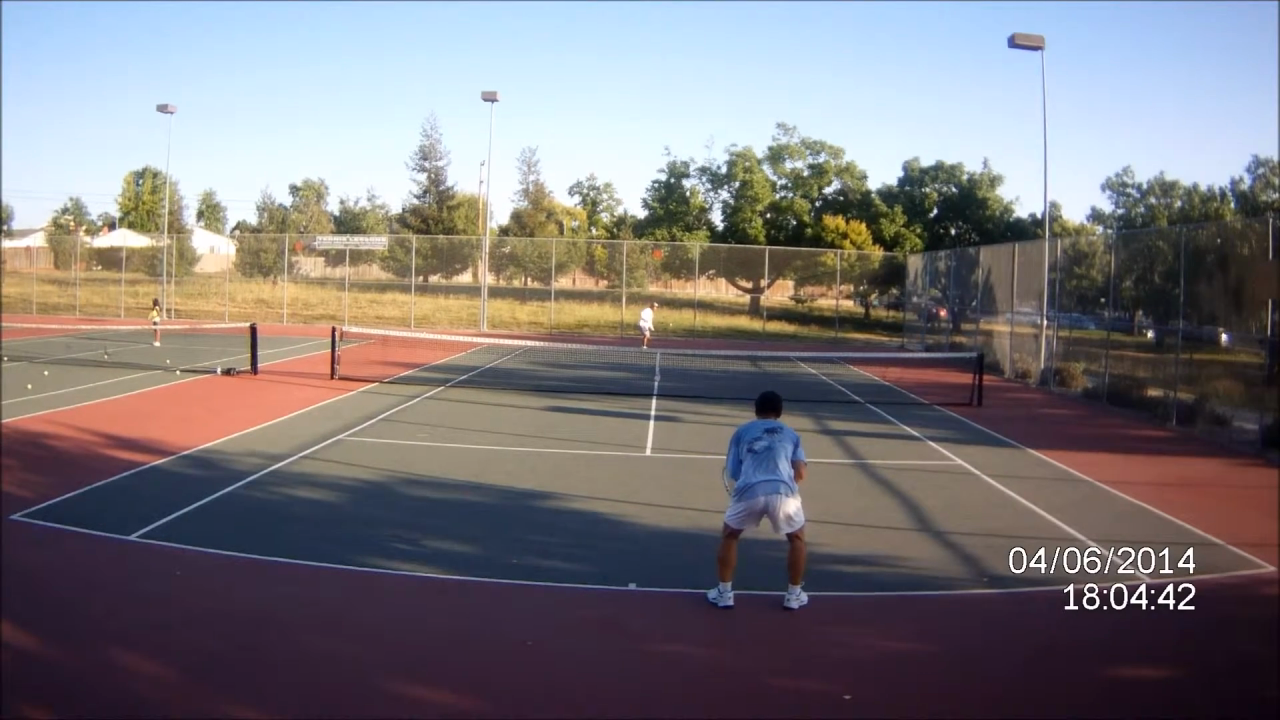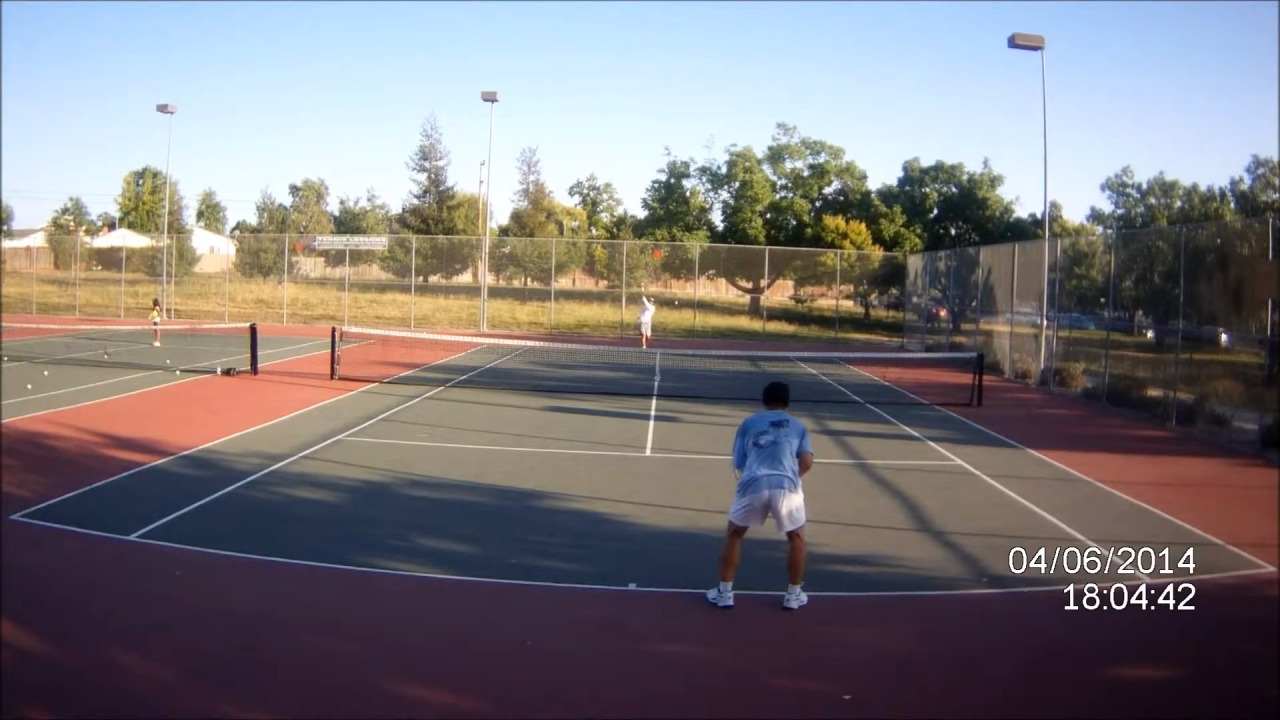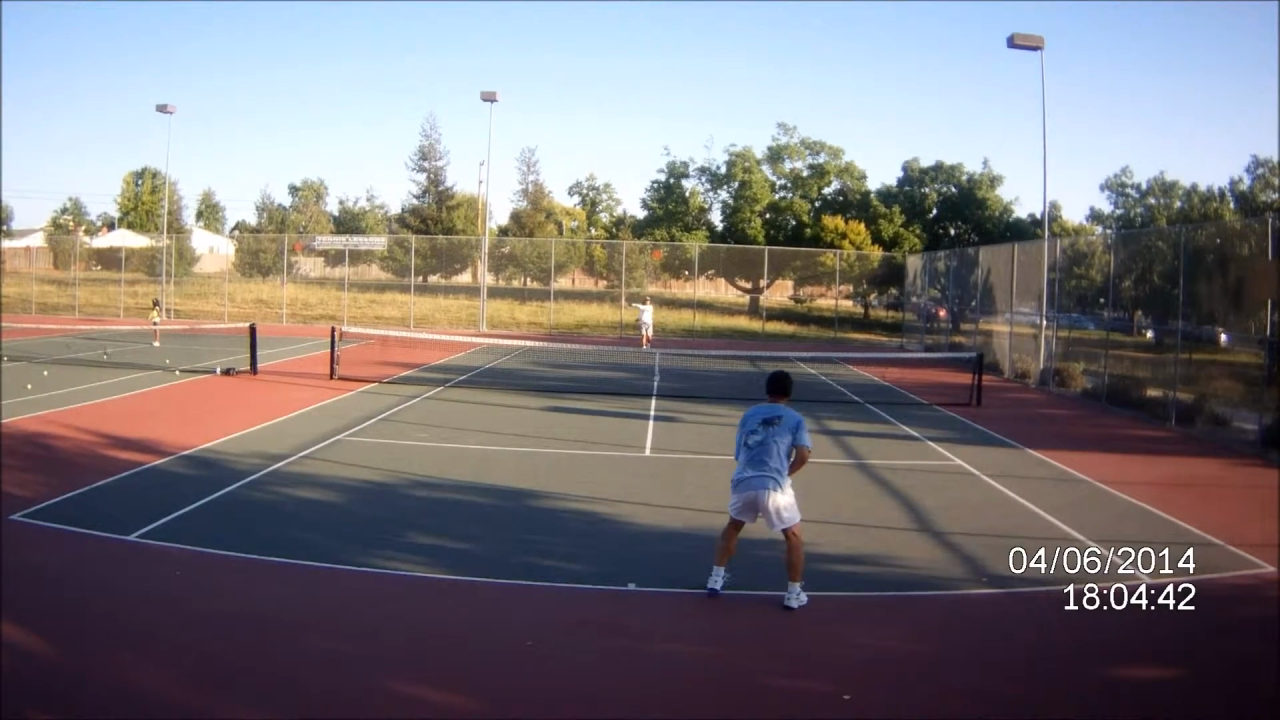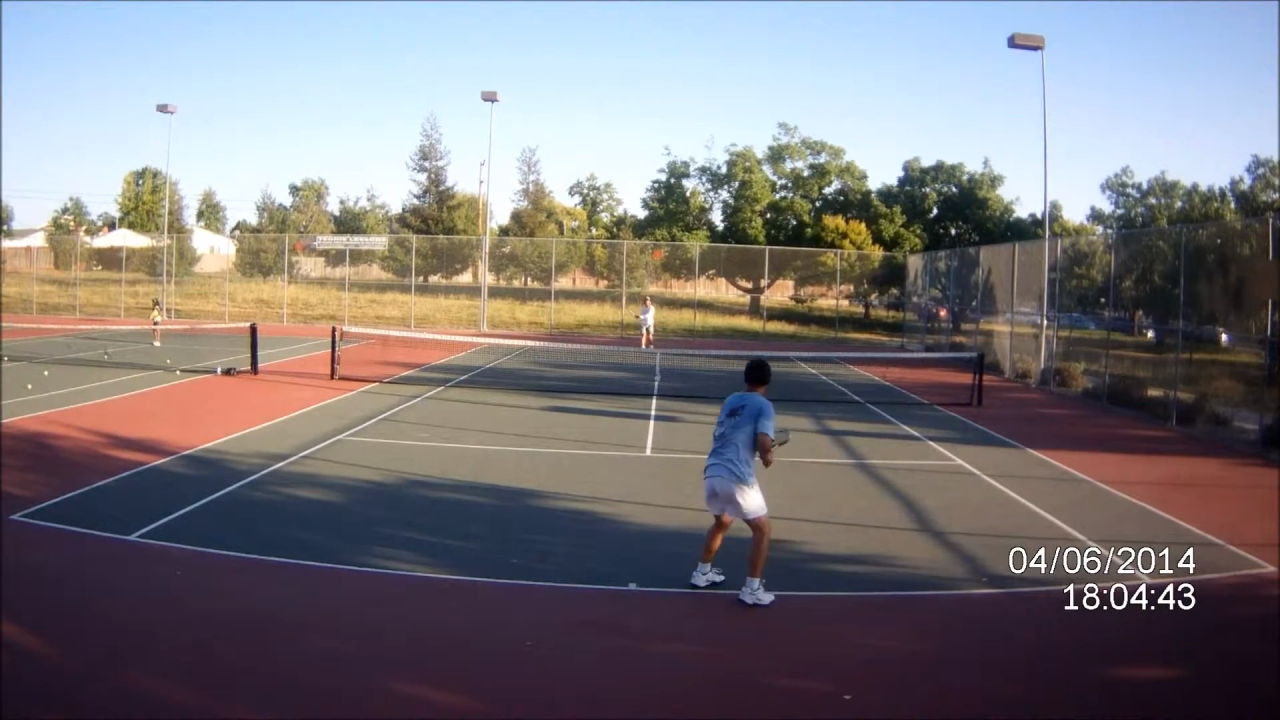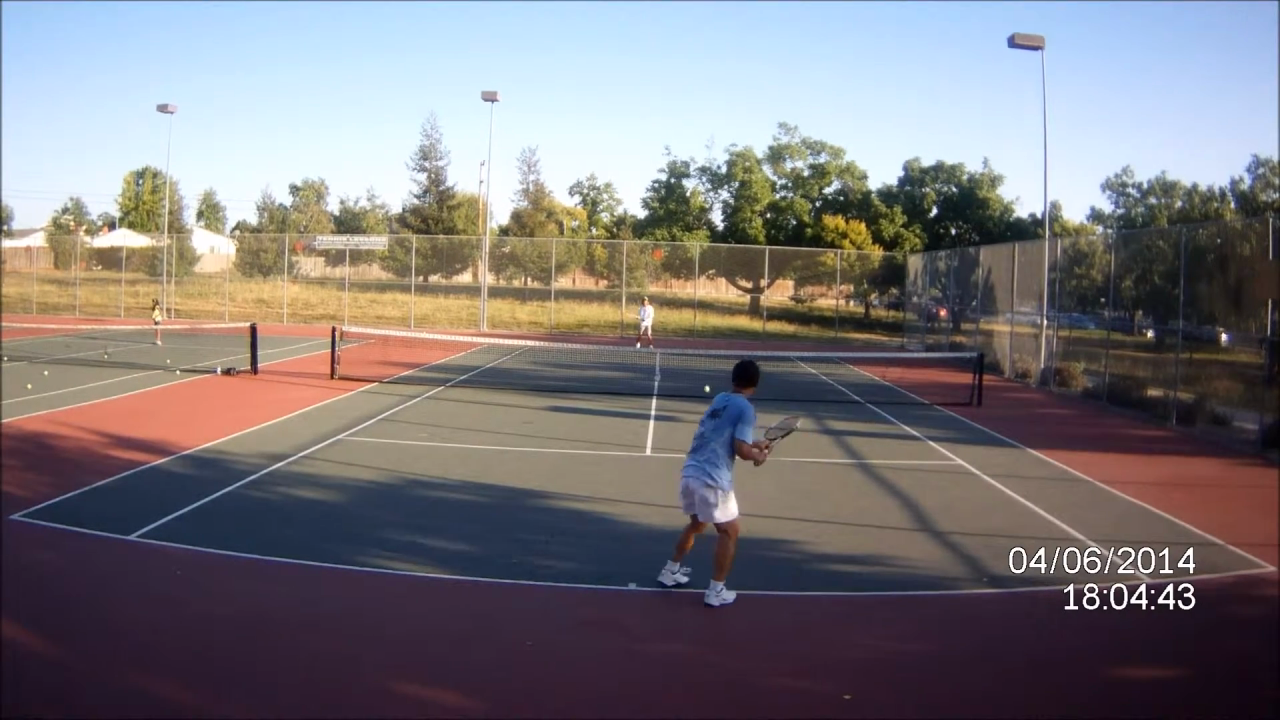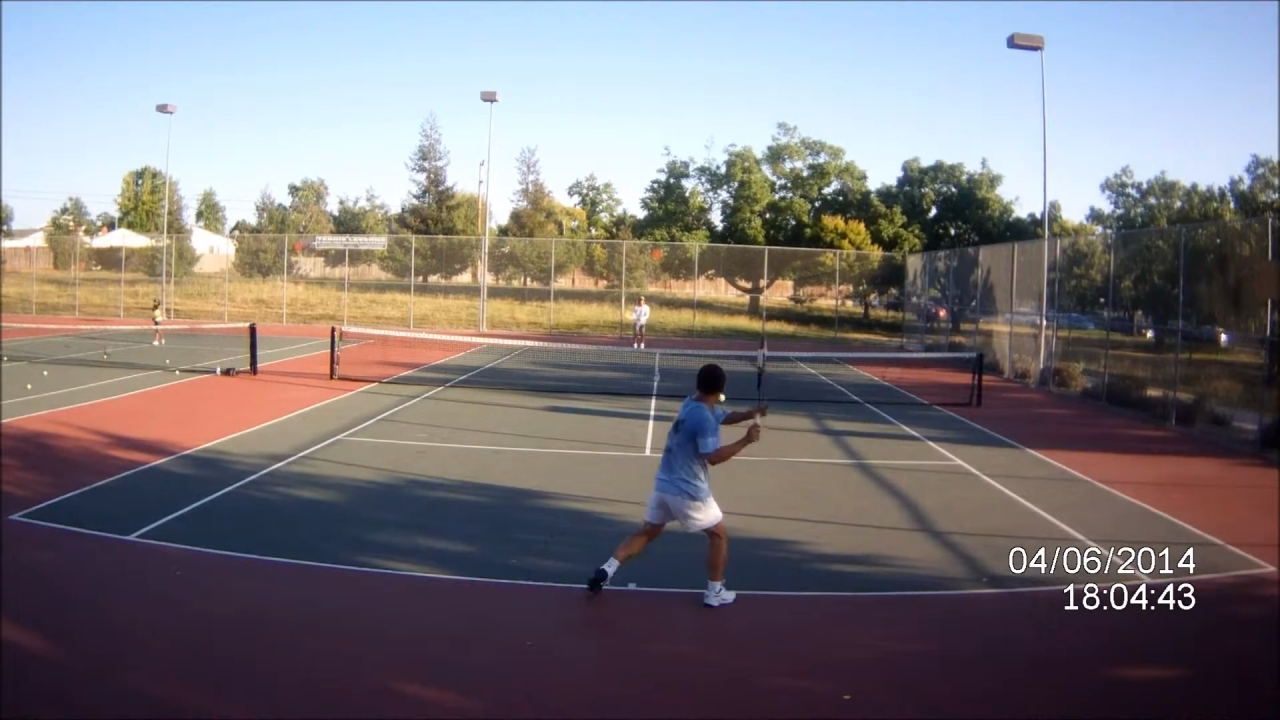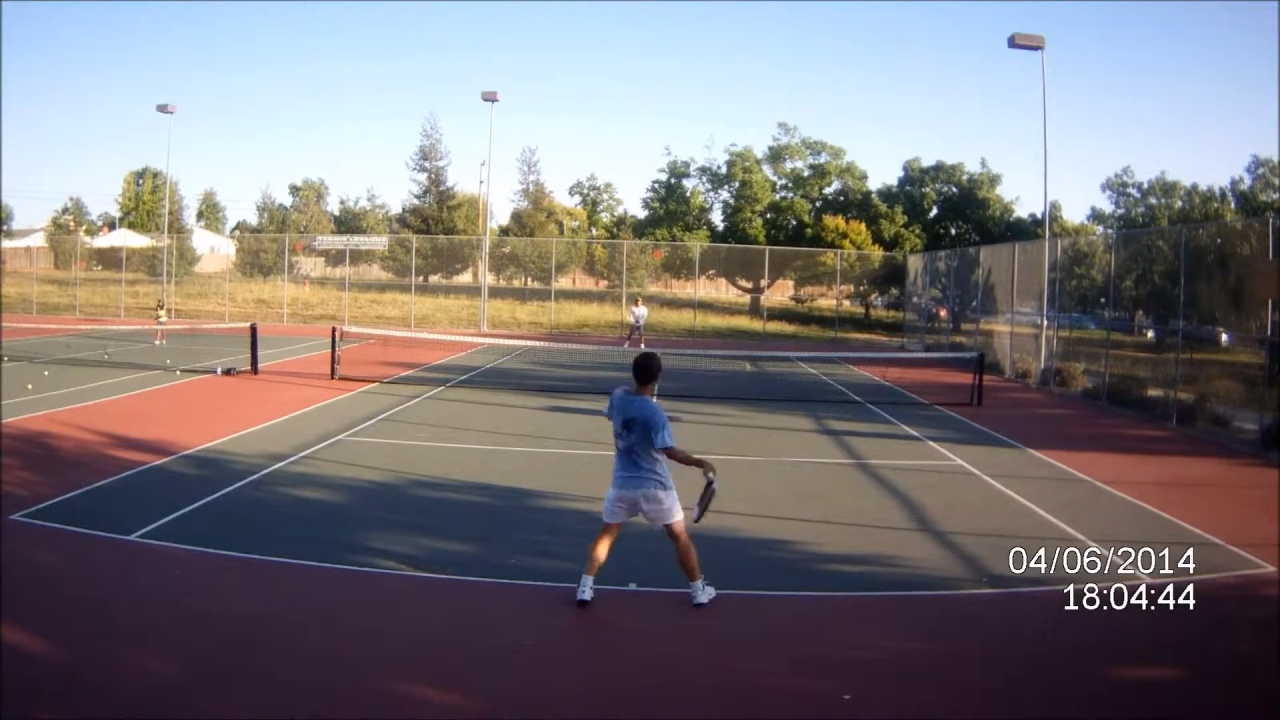
dt=0.3s
person 1, frame 1
left shoulder: (742, 432)
right shoulder: (791, 434)
left elbow: (733, 473)
right elbow: (800, 472)
left hip: (749, 491)
right hip: (782, 492)
left knee: (729, 536)
right knee: (797, 539)
left ankle: (724, 592)
right ankle: (794, 594)
person 1, frame 2
left shoulder: (748, 423)
right shoulder: (798, 426)
left elbow: (739, 464)
right elbow: (807, 462)
left hip: (753, 486)
right hip: (786, 486)
left knee: (734, 535)
right knee: (796, 539)
left ankle: (724, 593)
right ankle: (794, 594)
person 1, frame 3
left shoulder: (749, 414)
right shoulder: (796, 419)
right elbow: (803, 455)
left hip: (743, 483)
right hip: (774, 487)
left knee: (733, 526)
right knee: (794, 538)
left ankle: (716, 577)
right ankle: (794, 593)
person 1, frame 4
left shoulder: (731, 401)
right shoulder: (764, 406)
right elbow: (764, 443)
left wrist: (754, 450)
right wrist: (767, 456)
left hip: (713, 473)
right hip: (738, 478)
left knee: (721, 523)
right knee: (762, 530)
left ankle: (702, 573)
right ankle: (752, 589)
person 1, frame 5
left shoulder: (720, 400)
right shoulder: (746, 408)
right elbow: (742, 449)
left wrist: (754, 445)
right wrist: (758, 456)
left hip: (690, 473)
right hip: (712, 479)
left knee: (696, 525)
right knee: (728, 533)
left ankle: (670, 572)
right ankle: (715, 591)
person 1, frame 6
left shoulder: (691, 403)
right shoulder: (704, 418)
left elbow: (725, 416)
right elbow: (712, 457)
left wrist: (750, 414)
right wrist: (745, 440)
left hip: (663, 485)
right hip: (689, 491)
left knee: (647, 532)
right knee: (718, 535)
left ankle: (608, 568)
right ankle: (715, 592)
person 1, frame 7
left shoulder: (618, 397)
right shoulder: (653, 413)
right elbow: (669, 451)
right wrist: (702, 464)
left hip: (622, 484)
right hip: (654, 485)
left knee: (605, 535)
right knee: (680, 537)
left ankle: (585, 589)
right ankle: (697, 589)
